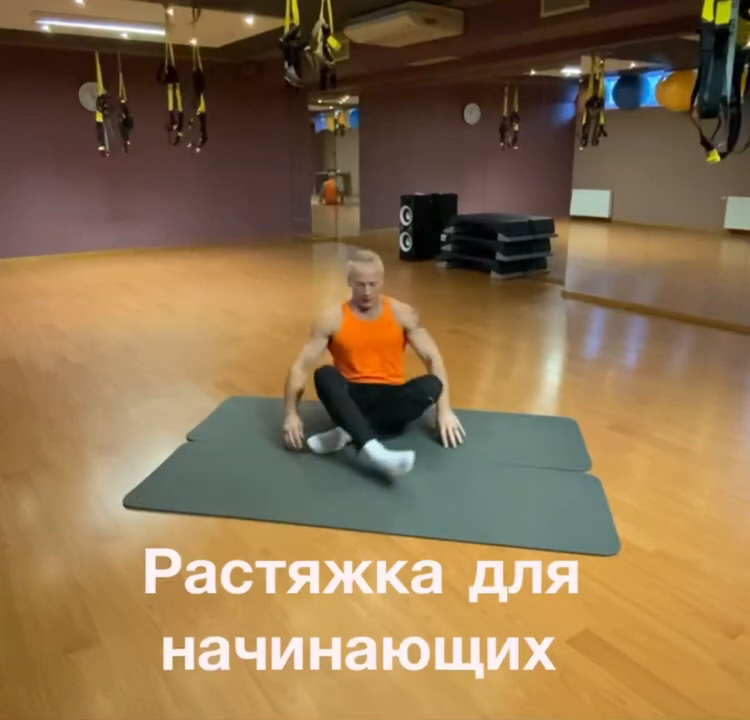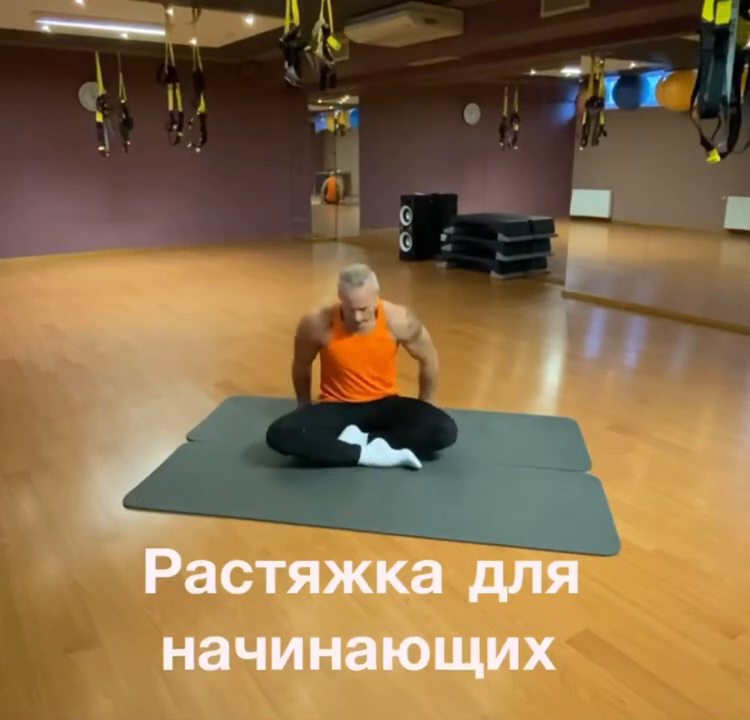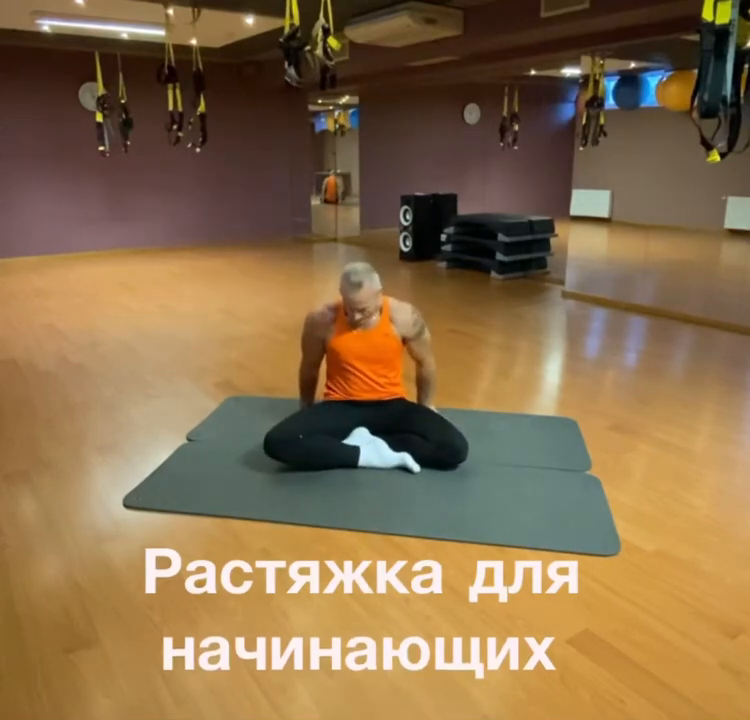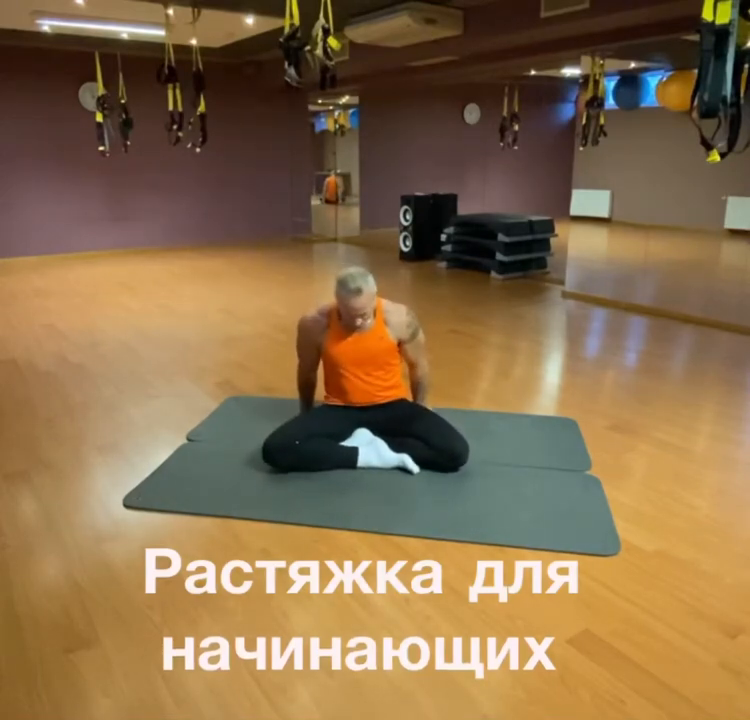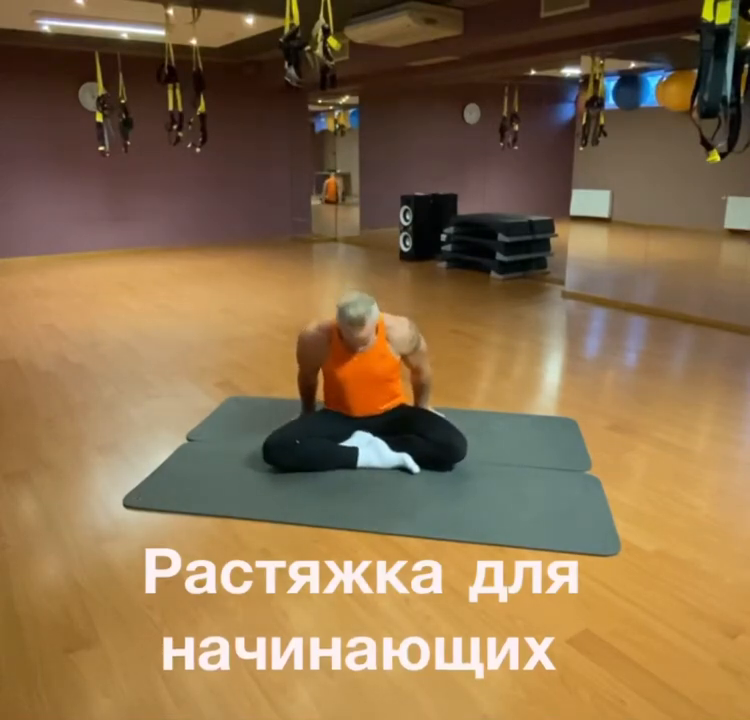
dt=1s
person 1, frame 1
left shoulder: (402, 314)
right shoulder: (332, 320)
left elbow: (433, 358)
right elbow: (301, 366)
left wrist: (445, 410)
right wrist: (291, 415)
left hip: (391, 399)
right hip: (350, 395)
left knee: (431, 385)
right knee: (325, 375)
left ankle: (347, 431)
right ankle: (371, 449)
person 1, frame 2
left shoulder: (398, 320)
right shoulder: (316, 324)
left elbow: (429, 360)
right elbow: (301, 366)
left wrist: (424, 407)
right wrist: (305, 409)
left hip: (385, 405)
right hip: (337, 408)
left knee: (445, 431)
right knee: (279, 435)
left ankle: (357, 440)
right ankle: (368, 454)
person 1, frame 3
left shoulder: (404, 317)
right shoulder: (321, 321)
left elbow: (425, 362)
right elbow: (309, 369)
left wrist: (425, 406)
right wrist: (306, 412)
left hip: (391, 405)
right hip: (340, 406)
left knee: (455, 449)
right knee: (277, 442)
left ankle: (362, 443)
right ankle: (367, 455)
person 1, frame 4
left shoulder: (398, 318)
right shoulder: (314, 325)
left elbow: (418, 365)
right elbow: (307, 372)
left wrist: (420, 407)
right wrist: (307, 414)
left hip: (391, 406)
right hip: (340, 410)
left knee: (456, 452)
right knee: (275, 450)
left ankle: (362, 444)
right ankle: (371, 455)
person 1, frame 5
left shoulder: (400, 332)
right shoulder: (314, 339)
left elbow: (421, 370)
right elbow: (307, 377)
left wrist: (422, 408)
right wrist: (308, 414)
left hip: (392, 413)
right hip: (338, 416)
left knee: (454, 447)
right knee: (275, 450)
left ankle: (363, 446)
right ankle: (367, 455)
